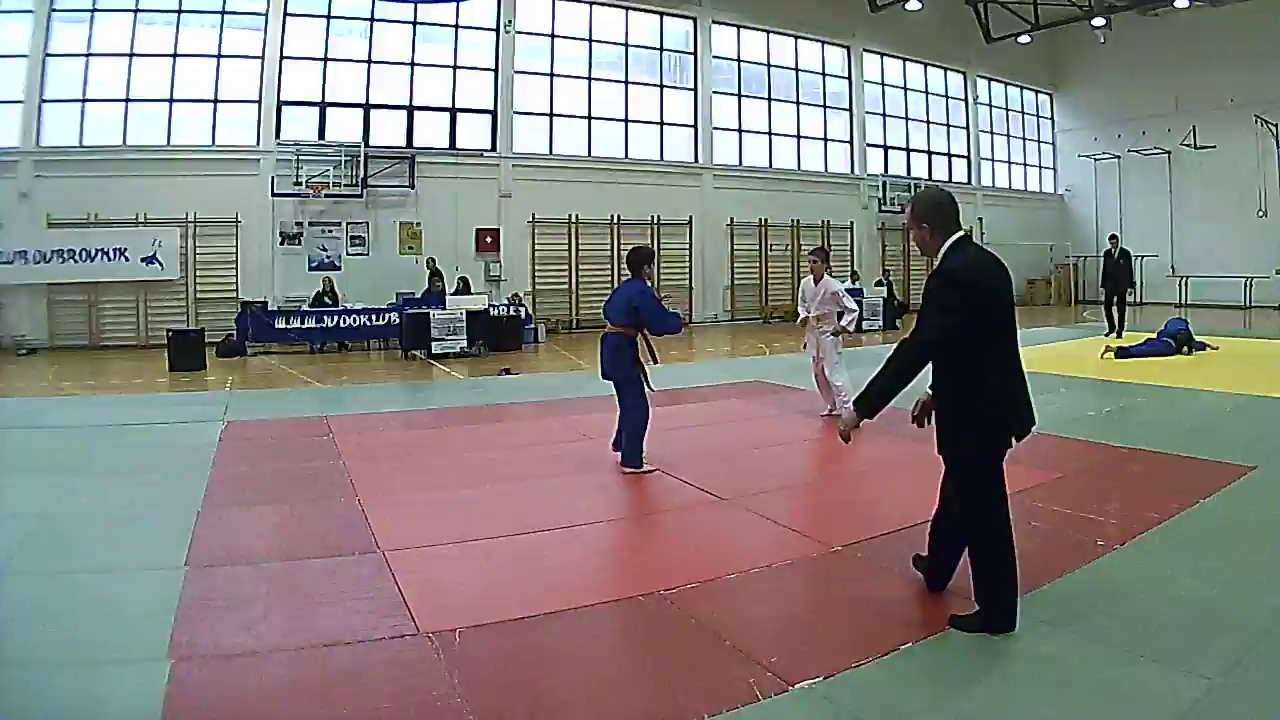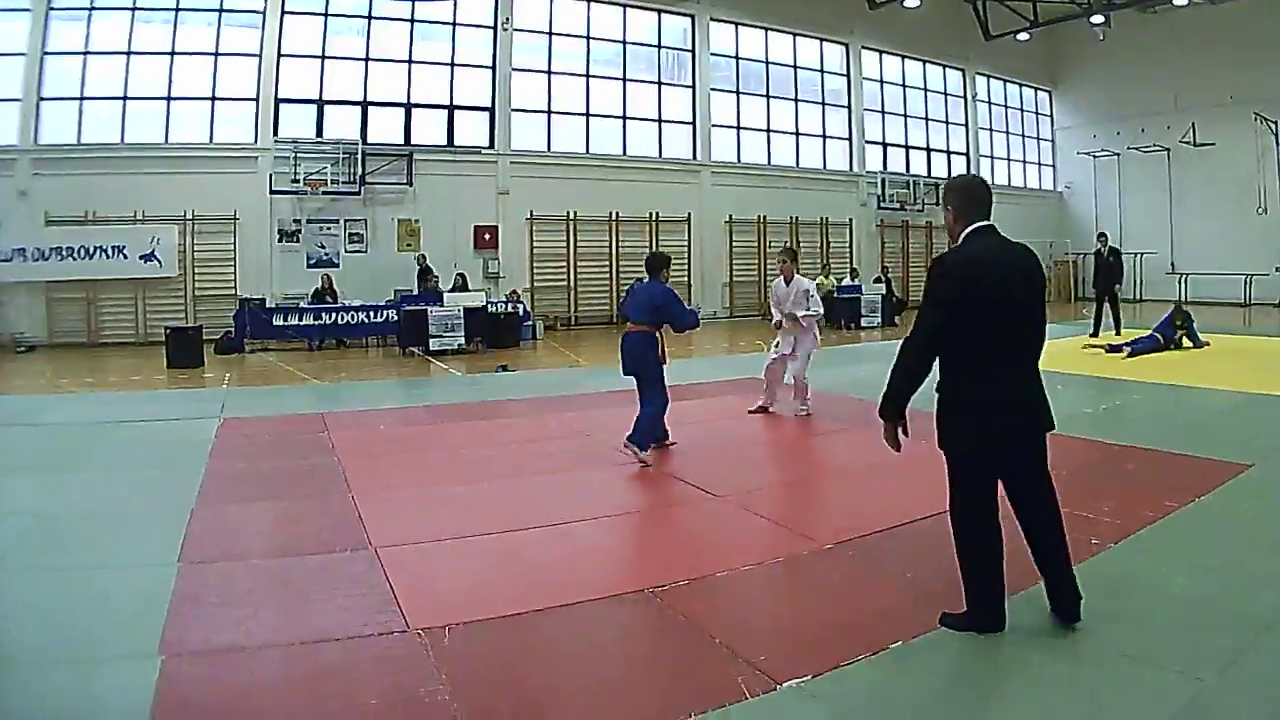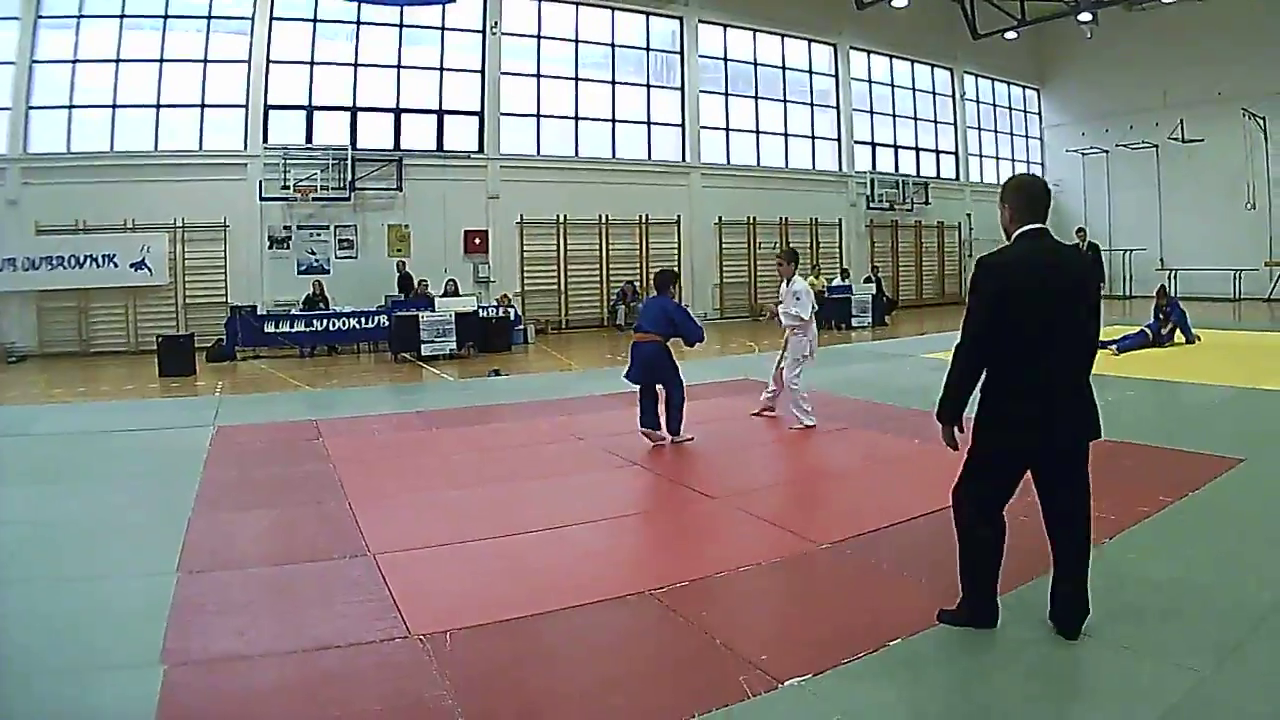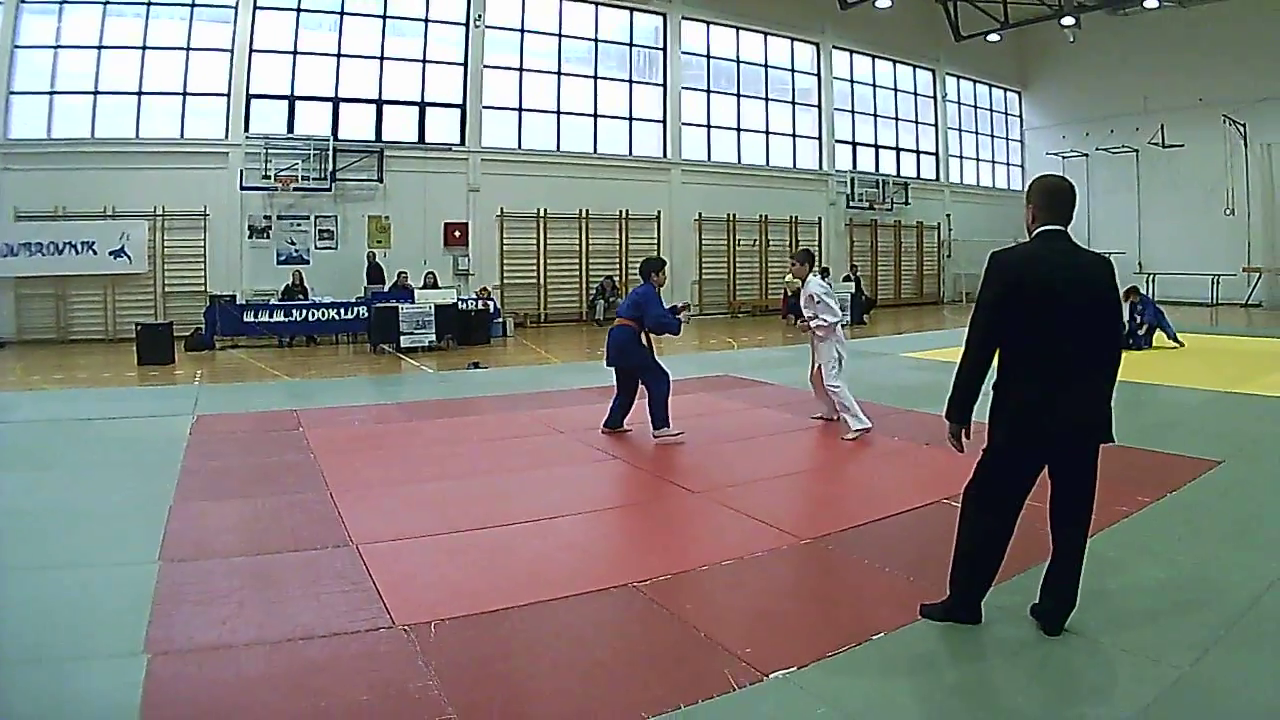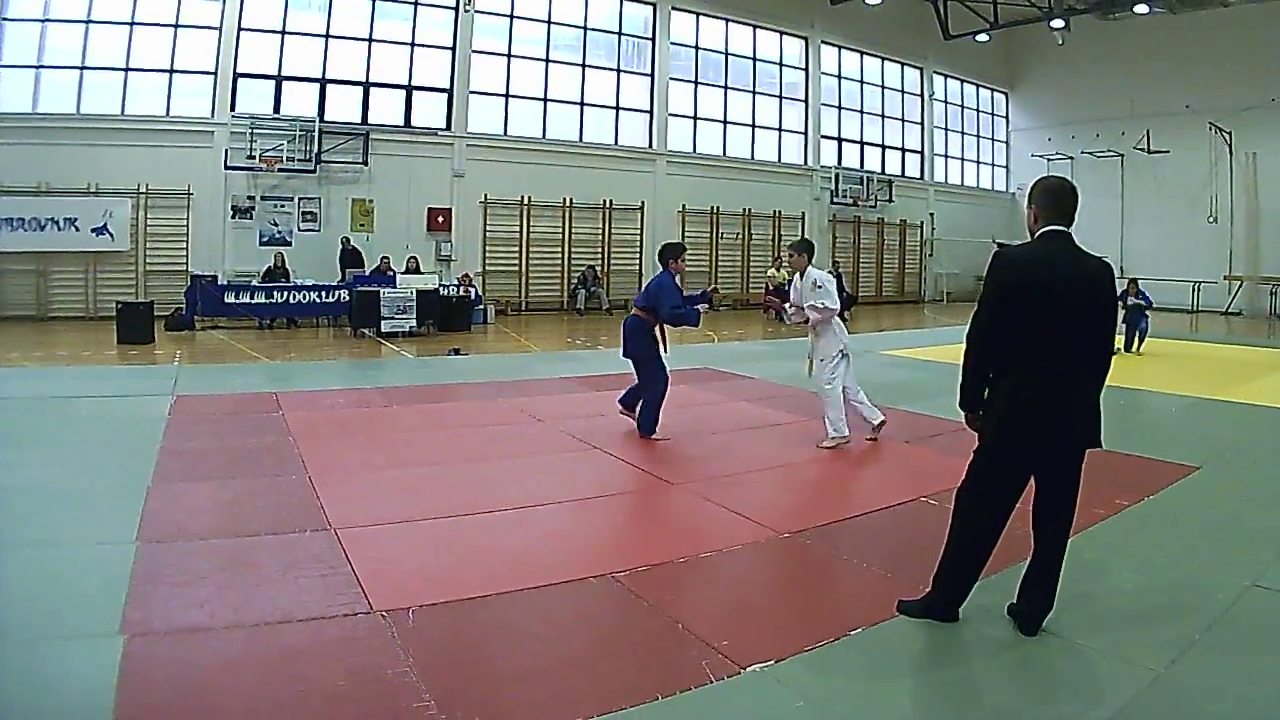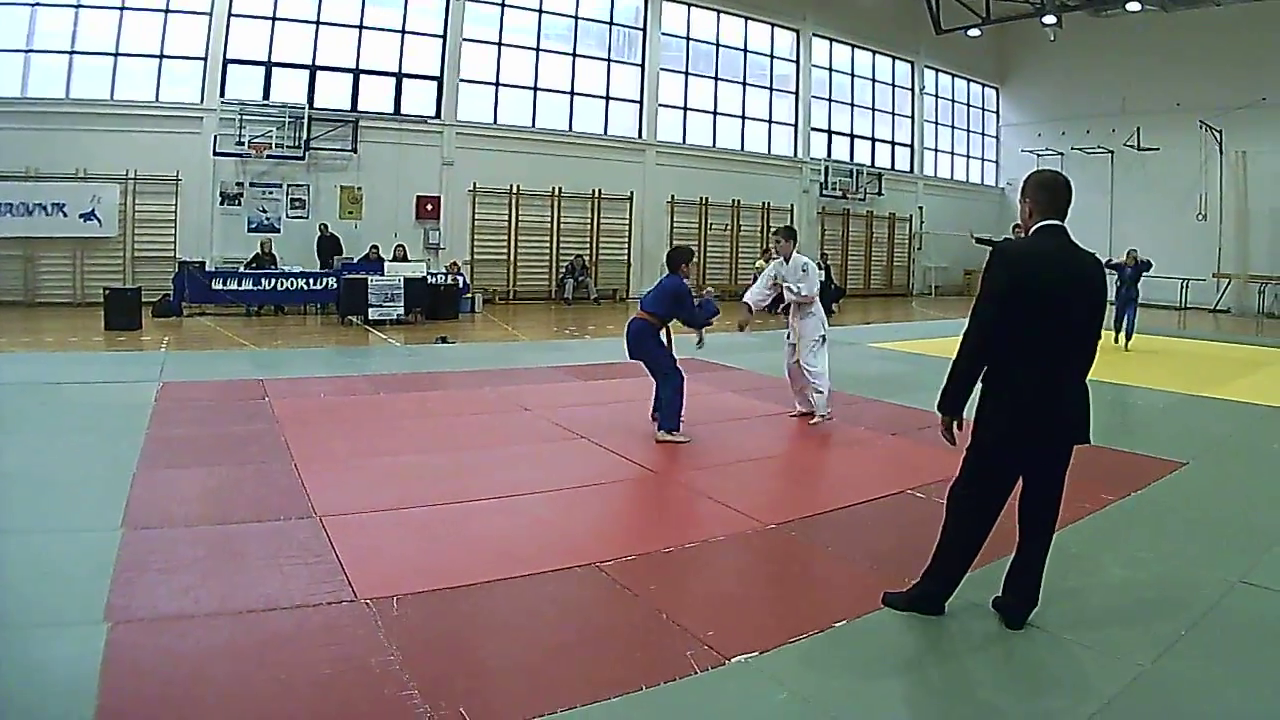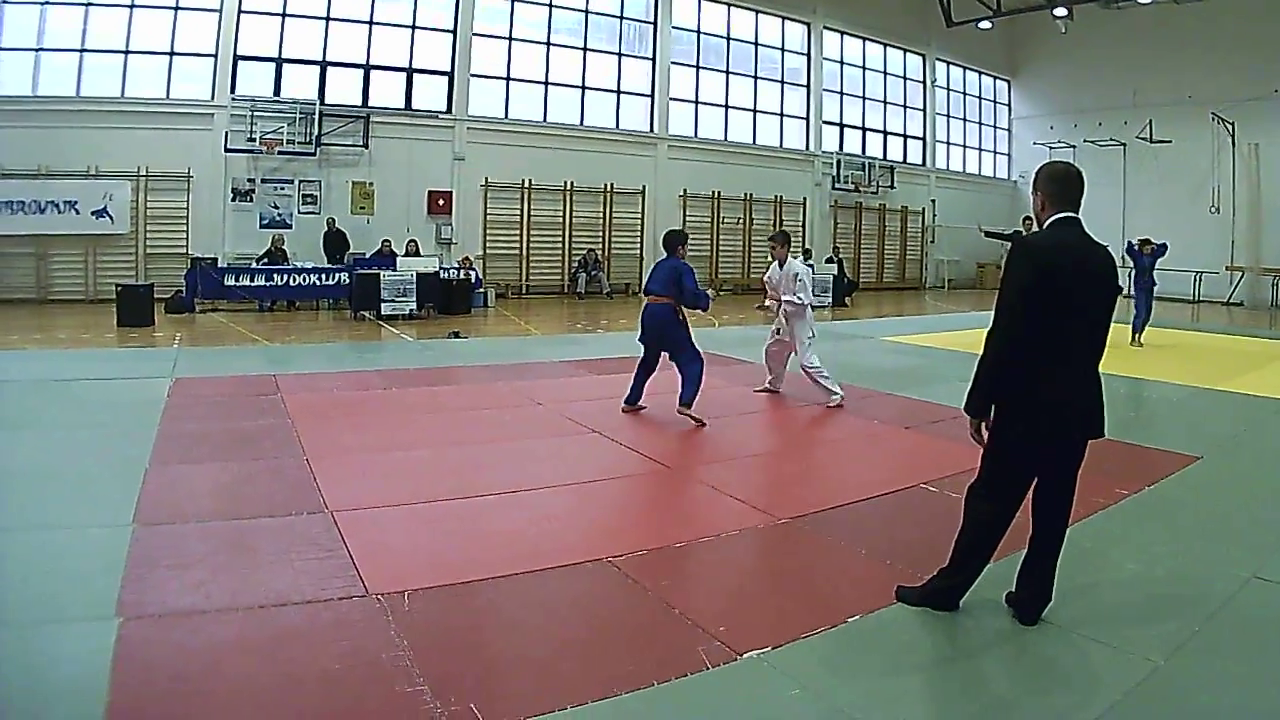
dt=0.4s
person 1, frame 1
left shoulder: (952, 274)
right shoulder: (984, 262)
left elbow: (918, 348)
left wrist: (862, 407)
right wrist: (935, 395)
left hip: (976, 413)
right hip: (996, 403)
left knee: (982, 507)
right knee: (961, 490)
left ankle: (996, 610)
right ankle: (939, 565)
person 1, frame 2
left shoulder: (951, 266)
right shoulder: (1026, 258)
left elbow: (923, 344)
right elbow: (1035, 331)
left wrist: (894, 407)
left hip: (971, 412)
right hip: (1024, 406)
left knee: (973, 512)
right knee: (1036, 500)
left ankle: (985, 610)
right ankle: (1065, 597)
person 1, frame 3
left shoulder: (994, 267)
right shoulder: (1081, 265)
left elbow: (973, 349)
right elbow: (1089, 340)
left wrist: (950, 410)
left hip: (1010, 414)
right hip: (1069, 412)
left knee: (975, 504)
right knee: (1069, 515)
left ankle: (979, 605)
right ankle: (1070, 612)
person 1, frame 4
left shoulder: (1007, 264)
right shoulder: (1098, 269)
left elbow: (980, 344)
right elbow: (1110, 347)
left wrist: (959, 409)
left hip: (1022, 413)
right hip: (1082, 414)
left knee: (986, 505)
right knee: (1071, 515)
left ankle: (963, 601)
right ankle: (1054, 609)
person 1, frame 5
left shoulder: (1011, 262)
right shoulder: (1099, 272)
left elbow: (982, 339)
right elbow: (1103, 351)
left wrist: (972, 400)
left hip: (1015, 412)
right hip: (1073, 415)
left knee: (979, 505)
right knee: (1054, 516)
left ankle: (944, 598)
right ankle: (1032, 609)
person 1, frame 6
left shoulder: (1011, 256)
right shoulder: (1091, 267)
left elbow: (979, 338)
right elbow: (1088, 344)
left wrist: (951, 402)
left hip: (1011, 408)
right hip: (1065, 410)
left knee: (971, 501)
right knee: (1040, 511)
left ankle: (932, 592)
right ankle: (1017, 603)
person 1, frame 7
left shoulder: (1032, 250)
right shoulder: (1102, 258)
left elbow: (1005, 335)
right elbow: (1095, 335)
left wrist: (978, 404)
left hip: (1029, 405)
right hip: (1079, 404)
left knee: (991, 500)
right knee: (1054, 507)
left ankle: (948, 588)
right ankle: (1031, 598)
person 2, frame 1
left shoulder: (623, 287)
right shoulder: (643, 292)
right elbow: (660, 325)
right wrist: (678, 318)
left hip: (613, 345)
right hip: (623, 348)
left knee: (629, 399)
right knee: (636, 404)
left ankle: (621, 443)
right ankle: (631, 462)
person 2, frame 2
left shoulder: (637, 288)
right shoulder: (664, 293)
left elbow: (624, 311)
right elbow: (683, 321)
right wrist: (693, 313)
left hip: (629, 341)
right hip: (645, 343)
left knee: (649, 392)
right knee: (656, 396)
left ankle: (658, 436)
right ankle: (636, 441)
person 2, frame 3
left shoulder: (648, 304)
right shoulder: (674, 308)
right elbow: (693, 335)
right wrist: (698, 331)
left hip: (638, 350)
right hip: (655, 351)
left knee: (647, 389)
right knee: (674, 388)
left ankle: (649, 426)
right ankle: (675, 432)
person 2, frame 4
left shoulder: (641, 291)
right shoulder: (650, 294)
left elbow: (652, 315)
right elbow: (656, 323)
left wrist: (676, 309)
right wrist: (678, 320)
left hip: (619, 338)
right hip: (628, 340)
left knee: (627, 384)
right knee: (658, 379)
left ankle: (612, 424)
right ankle: (660, 428)
person 2, frame 5
left shoulder: (666, 281)
right shoulder: (665, 283)
left elbow: (680, 303)
right elbow: (671, 314)
left wrist: (705, 295)
right wrist: (697, 311)
left hip: (640, 329)
right hip: (638, 330)
left knee: (650, 375)
right knee: (657, 378)
left ankle: (628, 404)
right ankle: (647, 429)
person 2, frame 6
left shoulder: (667, 282)
right shoulder: (680, 287)
right elbow: (695, 319)
right wrist: (707, 301)
left hip: (638, 329)
right hip: (645, 333)
left knee: (665, 369)
right knee: (671, 378)
left ankle: (661, 410)
right ankle: (666, 430)
person 2, frame 7
left shoulder: (659, 266)
right shoulder: (683, 268)
right elbow: (691, 299)
right wrist: (707, 296)
left hip: (649, 313)
right hip: (667, 316)
left knee: (648, 361)
right knee: (692, 361)
left ankle: (631, 402)
right ankle: (685, 404)
person 3, frame 1
left shoulder: (834, 286)
right shoulder: (805, 283)
left elbow: (853, 309)
left wrist: (843, 326)
right wrist: (803, 317)
left hip: (828, 333)
right hip: (812, 332)
left knee: (834, 373)
right knee: (818, 373)
left ankle: (846, 409)
right ankle: (833, 407)
person 3, frame 2
left shoulder: (806, 285)
right shoulder: (777, 285)
left elbow: (817, 310)
left wrist: (798, 317)
right wrist: (777, 319)
left hip: (805, 331)
right hip: (786, 331)
left knee: (798, 371)
right knee: (773, 365)
left ankle: (803, 405)
right ankle: (766, 402)
person 3, frame 3
left shoulder: (801, 288)
right shoulder: (785, 284)
left elbow: (802, 316)
left wrist: (781, 311)
right wrist: (778, 310)
left hip: (802, 337)
right hip: (793, 334)
left knee: (791, 377)
right knee: (780, 371)
left ankle: (806, 419)
right ankle: (768, 403)
person 3, frame 4
left shoulder: (816, 289)
right shoulder: (807, 287)
left elbow: (834, 318)
left wrist: (811, 326)
right wrist: (806, 323)
left hip: (829, 339)
right hip: (820, 339)
left knee: (833, 383)
right knee: (817, 379)
left ankle: (859, 424)
right ankle: (831, 412)
person 3, frame 5
left shoulder: (819, 278)
right shoulder: (798, 281)
left elbow: (831, 308)
right elbow: (796, 313)
left wrist: (804, 309)
right wrist: (781, 307)
left hip: (831, 334)
right hip: (820, 336)
left knee: (828, 383)
right knee: (841, 384)
left ankle: (838, 433)
right ankle: (874, 418)
person 3, frame 6
left shoulder: (805, 264)
right shoulder: (777, 266)
left elbow: (808, 293)
right elbow: (761, 289)
left wrist: (784, 288)
right wrist: (747, 311)
left hip: (811, 318)
right hip: (795, 318)
left knee: (812, 364)
right knee: (794, 365)
left ankle: (822, 409)
right ankle: (806, 406)
person 3, frame 7
left shoulder: (799, 270)
right shoulder: (774, 268)
left elbow: (804, 301)
left wrist: (780, 299)
right wrist: (769, 303)
left hip: (800, 317)
right hip: (785, 316)
left knee: (806, 360)
right knee: (772, 349)
left ankle: (835, 394)
right ankle: (773, 384)
